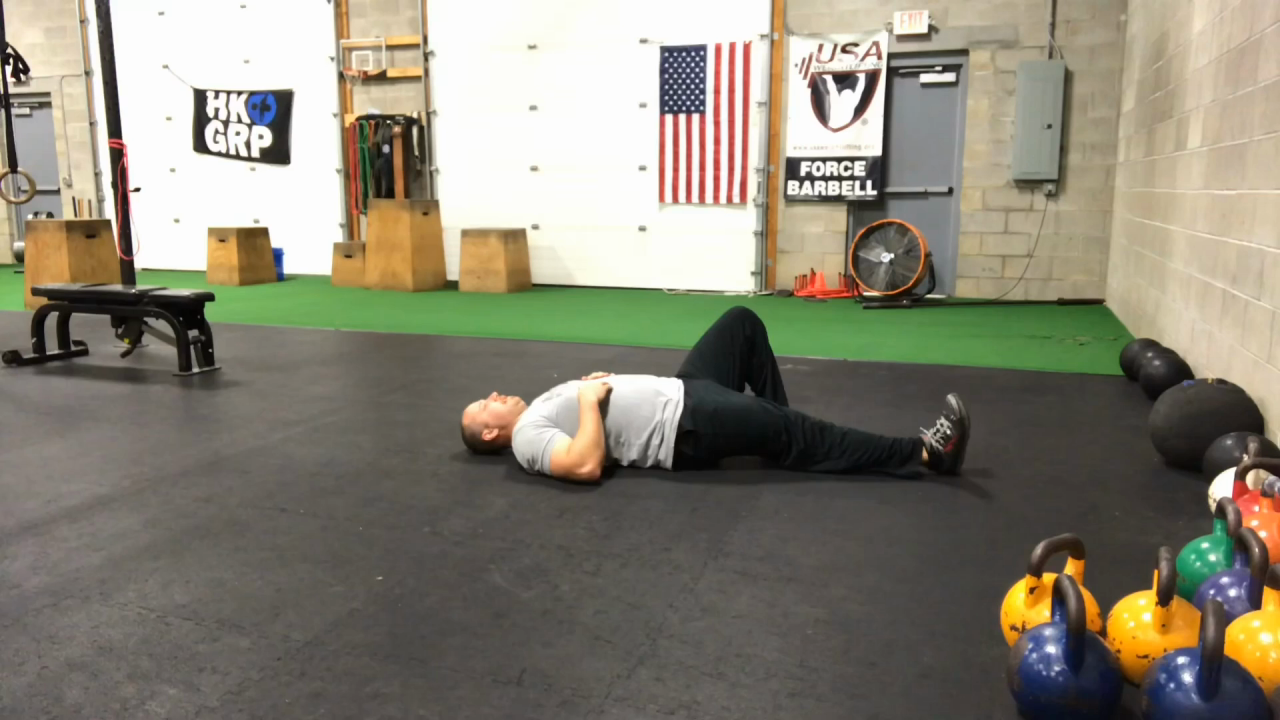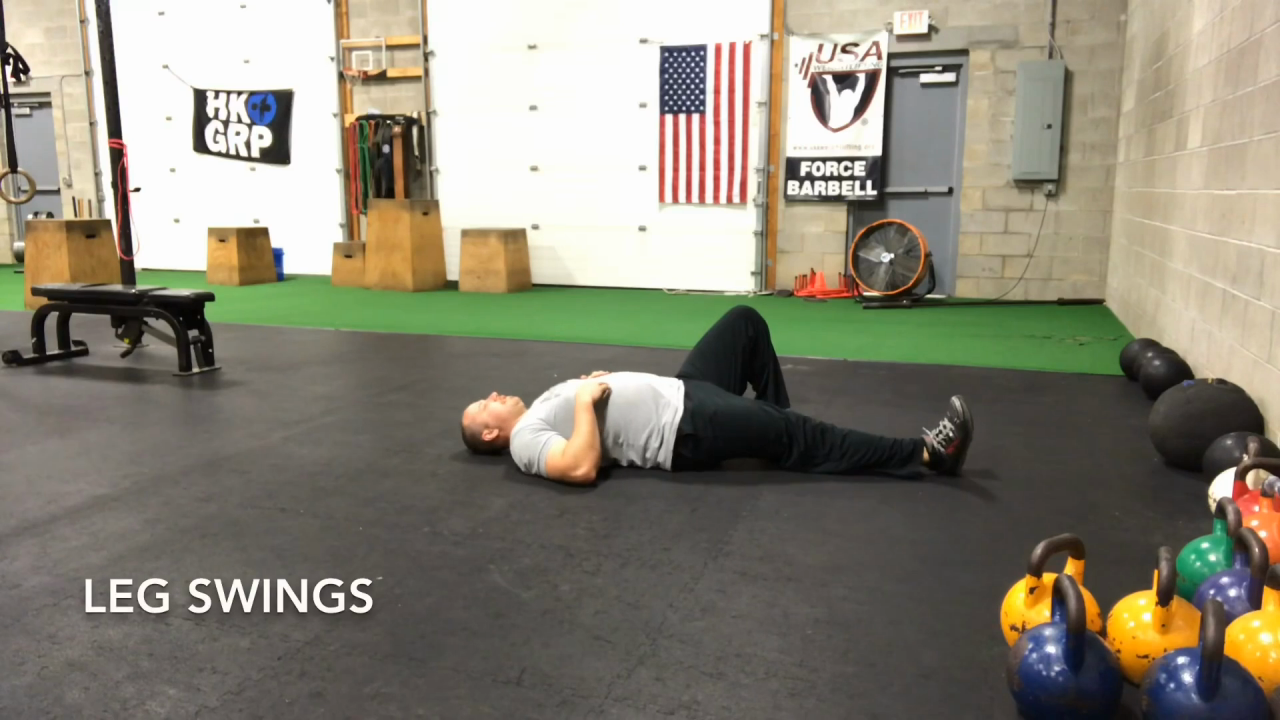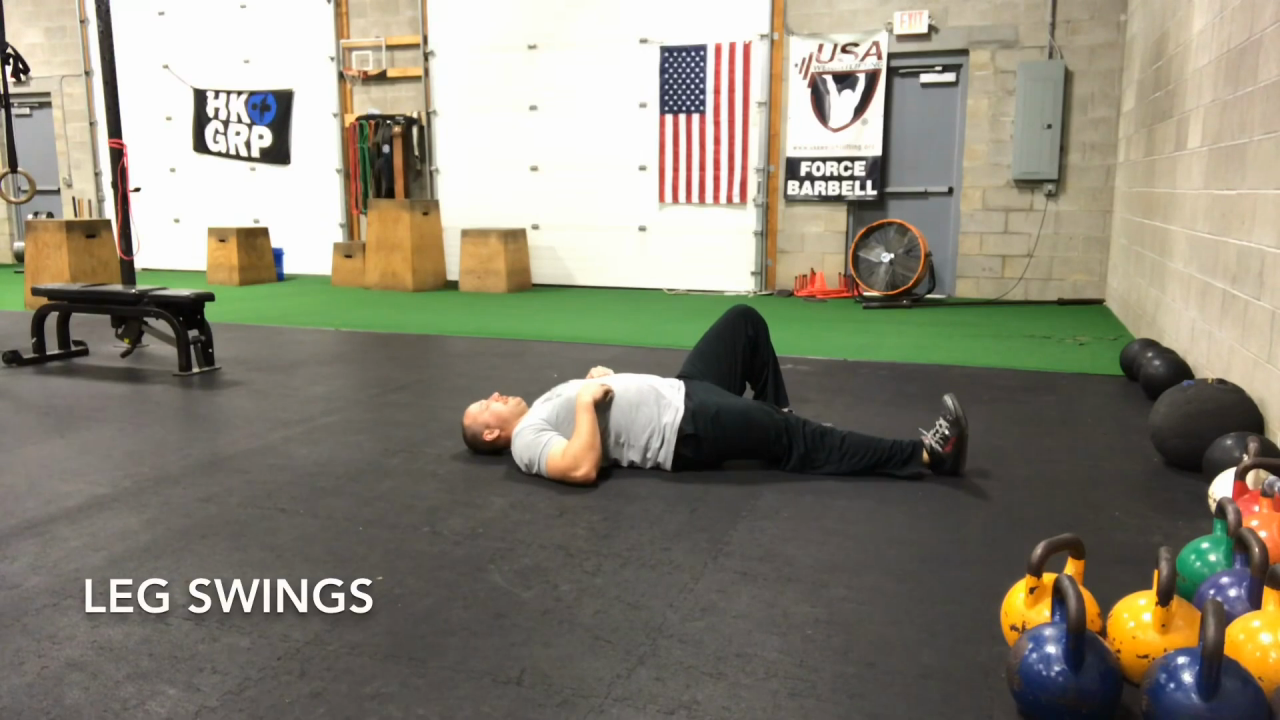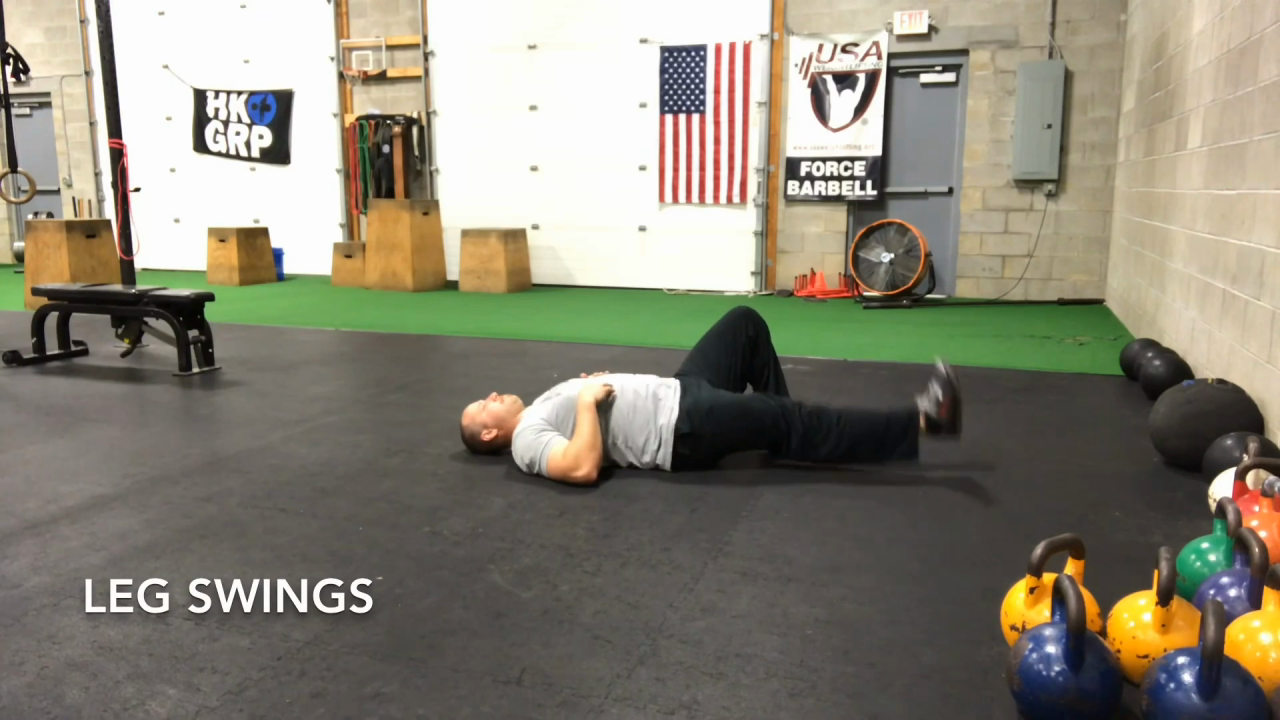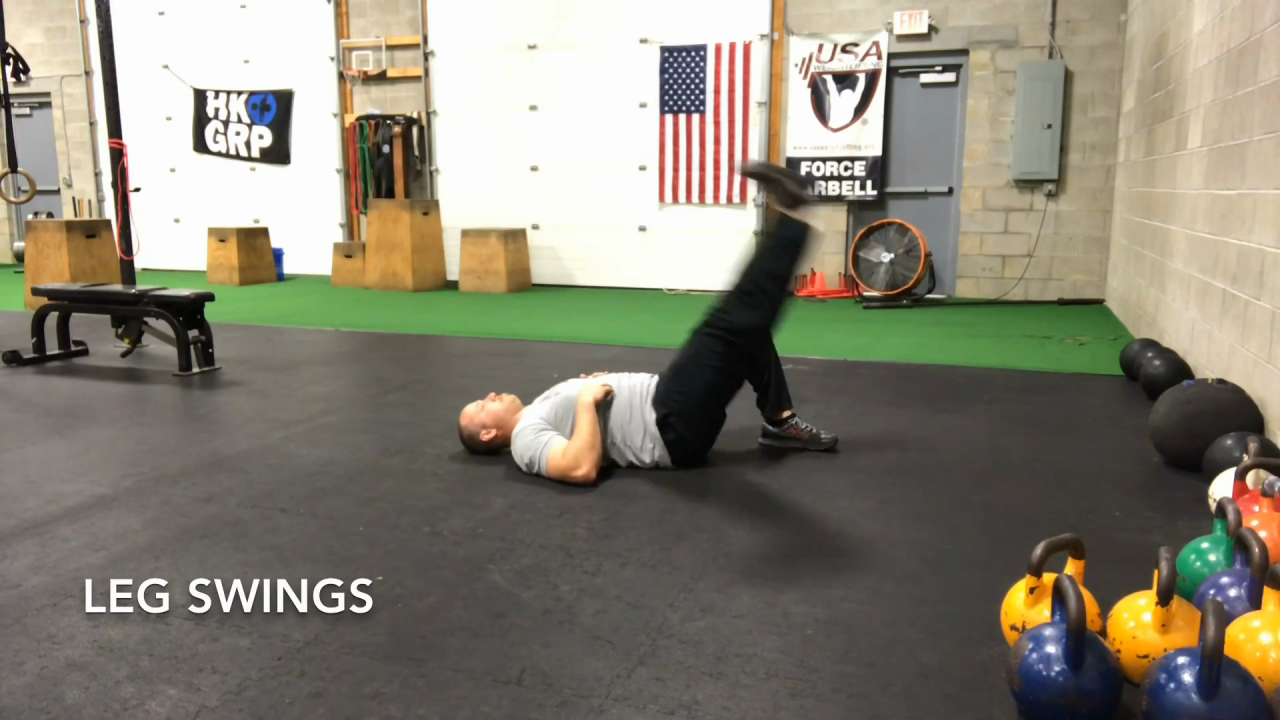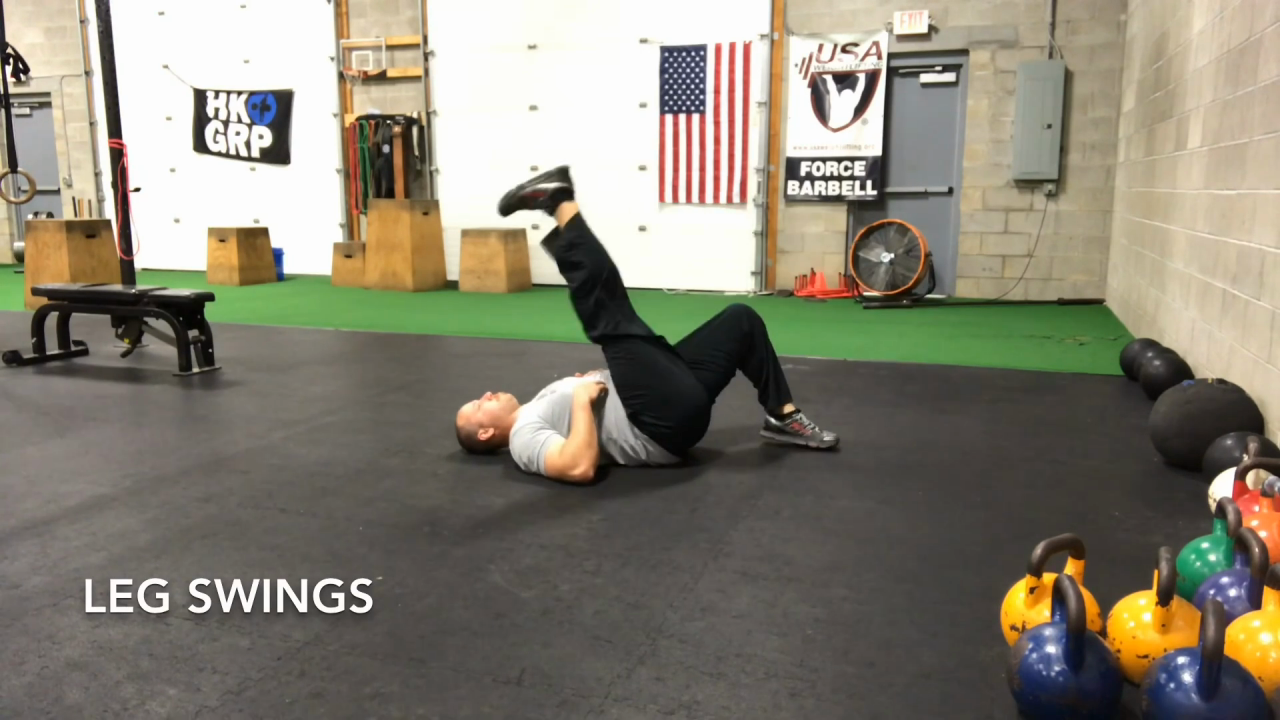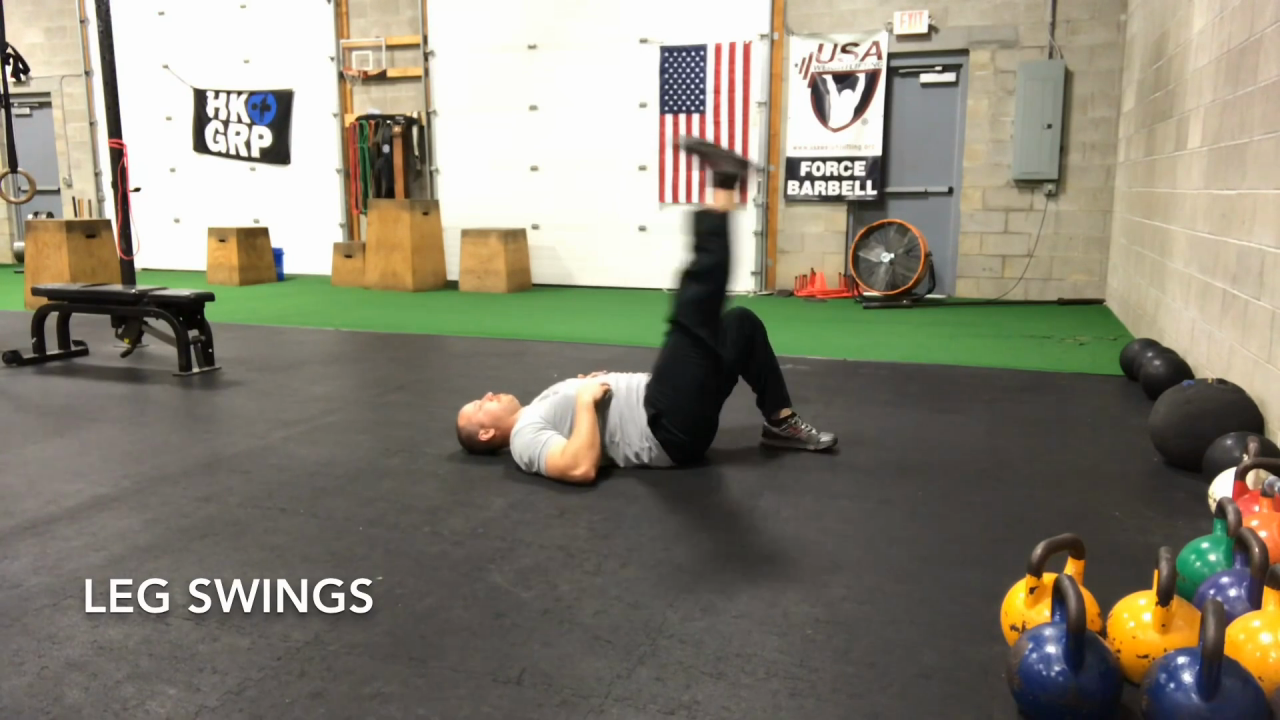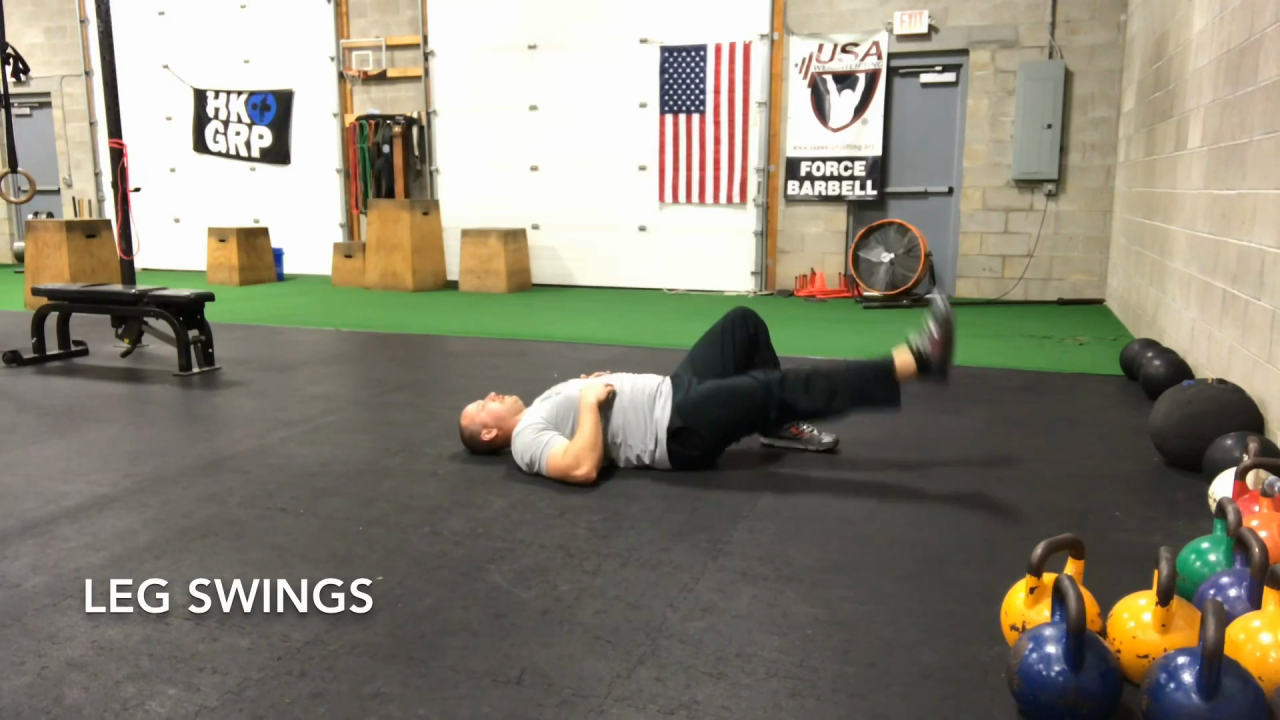
dt=0.4s
person 1, frame 1
left shoulder: (541, 409)
right shoulder: (528, 440)
right elbow: (588, 466)
left wrist: (593, 384)
right wrist: (590, 400)
left hip: (680, 393)
right hip: (686, 431)
left knee: (742, 323)
right knee: (797, 437)
left ankle: (775, 419)
right ankle: (925, 453)
person 1, frame 2
left shoulder: (542, 409)
right shoulder: (525, 440)
right elbow: (582, 469)
left wrist: (595, 382)
right wrist: (585, 402)
left hip: (681, 393)
right hip: (686, 432)
left knee: (744, 322)
right knee: (795, 436)
left ankle: (775, 418)
right ankle: (925, 452)
person 1, frame 3
left shoulder: (544, 410)
right shoulder: (527, 441)
right elbow: (583, 469)
left wrist: (599, 378)
right wrist: (587, 400)
left hip: (682, 394)
right hip: (686, 432)
left knee: (743, 321)
right knee: (798, 442)
left ankle: (776, 413)
right ankle: (926, 455)
person 1, frame 4
left shoulder: (541, 410)
right shoulder: (527, 439)
right elbow: (583, 468)
left wrist: (594, 385)
right wrist: (587, 401)
left hip: (679, 393)
right hip: (683, 431)
left knee: (744, 322)
right knee: (788, 418)
left ankle: (785, 428)
right ankle: (919, 422)
person 1, frame 5
left shoulder: (537, 413)
right shoulder: (527, 440)
right elbow: (583, 468)
left wrist: (591, 385)
right wrist: (587, 401)
left hip: (664, 409)
right hip: (674, 431)
left knee: (746, 321)
right knee: (726, 329)
left ankle: (781, 423)
right ankle: (789, 215)
person 1, frame 6
left shoulder: (535, 411)
right shoulder: (524, 439)
right elbow: (581, 468)
left wrist: (588, 385)
right wrist: (582, 401)
left hip: (676, 401)
right hip: (668, 420)
left knee: (741, 320)
right knee: (607, 316)
left ankle: (784, 417)
person 1, frame 7
left shoulder: (537, 414)
right shoulder: (527, 440)
right elbow: (583, 468)
left wrist: (594, 382)
right wrist: (587, 401)
left hip: (673, 416)
right hip: (673, 431)
left knee: (743, 324)
right knee: (693, 319)
left ankle: (782, 424)
person 1, frame 8
left shoulder: (542, 410)
right shoulder: (527, 441)
right elbow: (584, 467)
left wrist: (595, 384)
right wrist: (591, 402)
left hip: (673, 394)
right hip: (680, 429)
left knee: (744, 323)
right knee: (780, 390)
left ankle: (786, 426)
right ankle: (912, 360)
